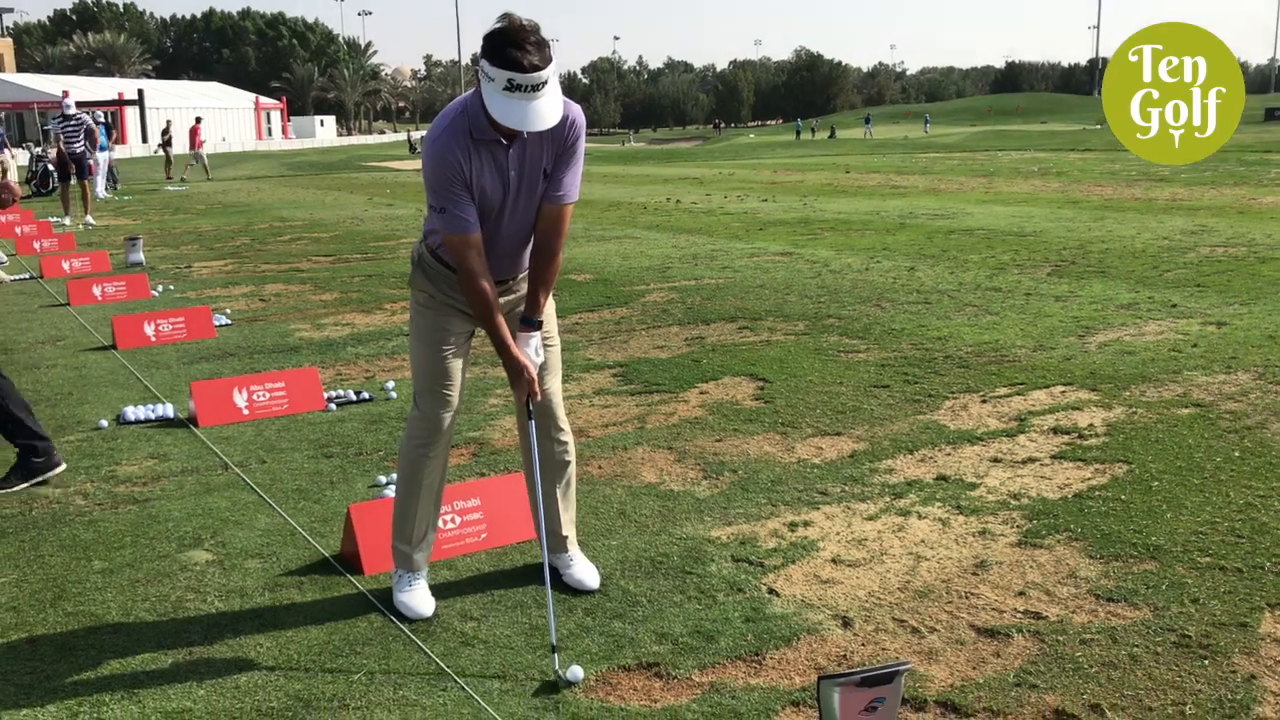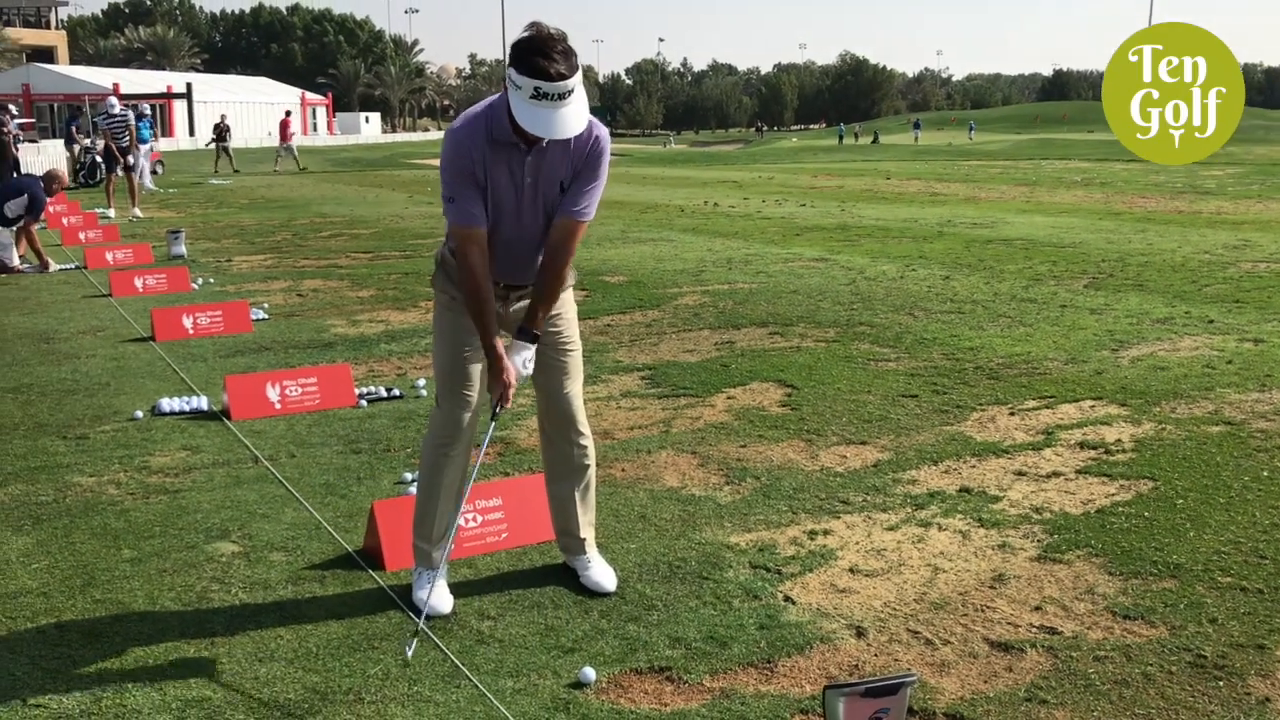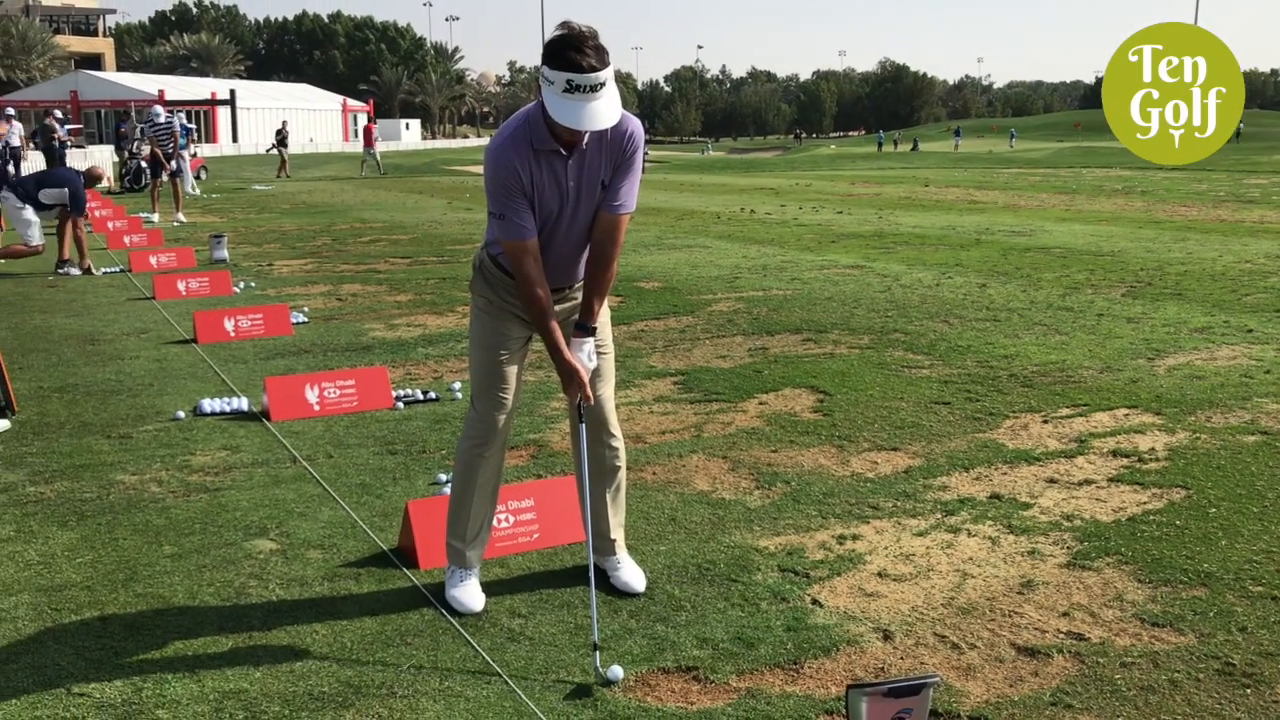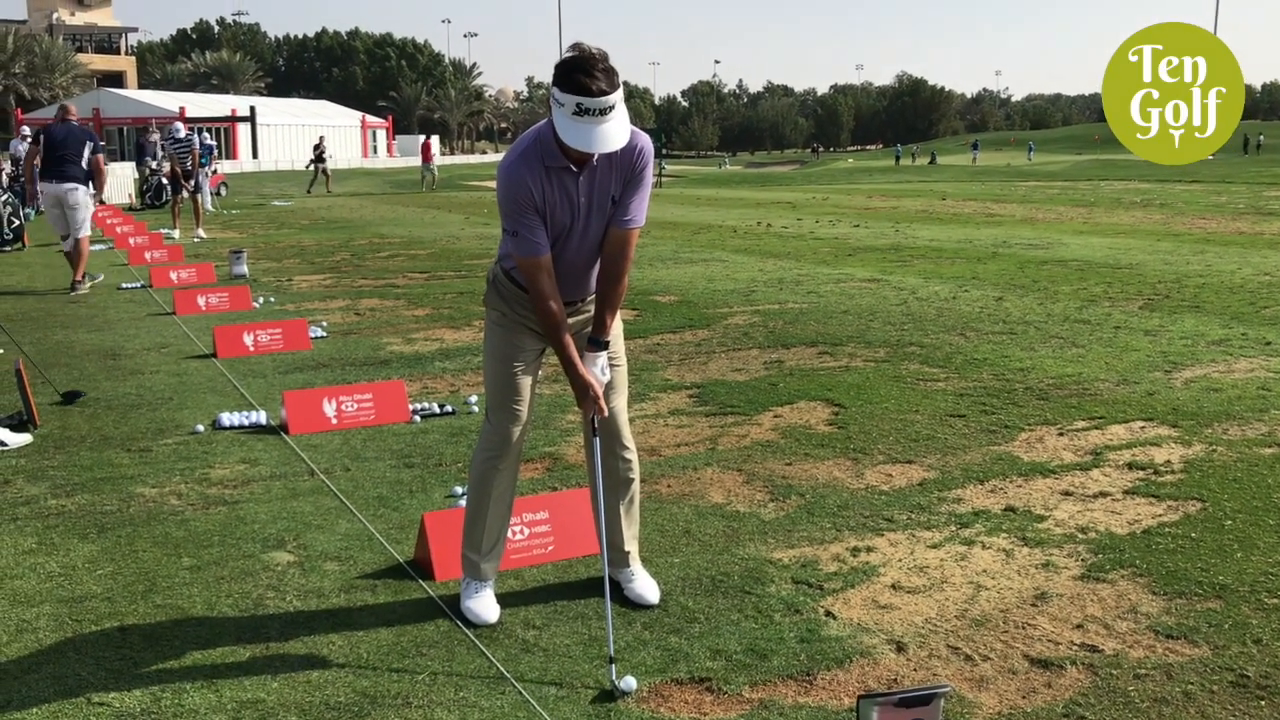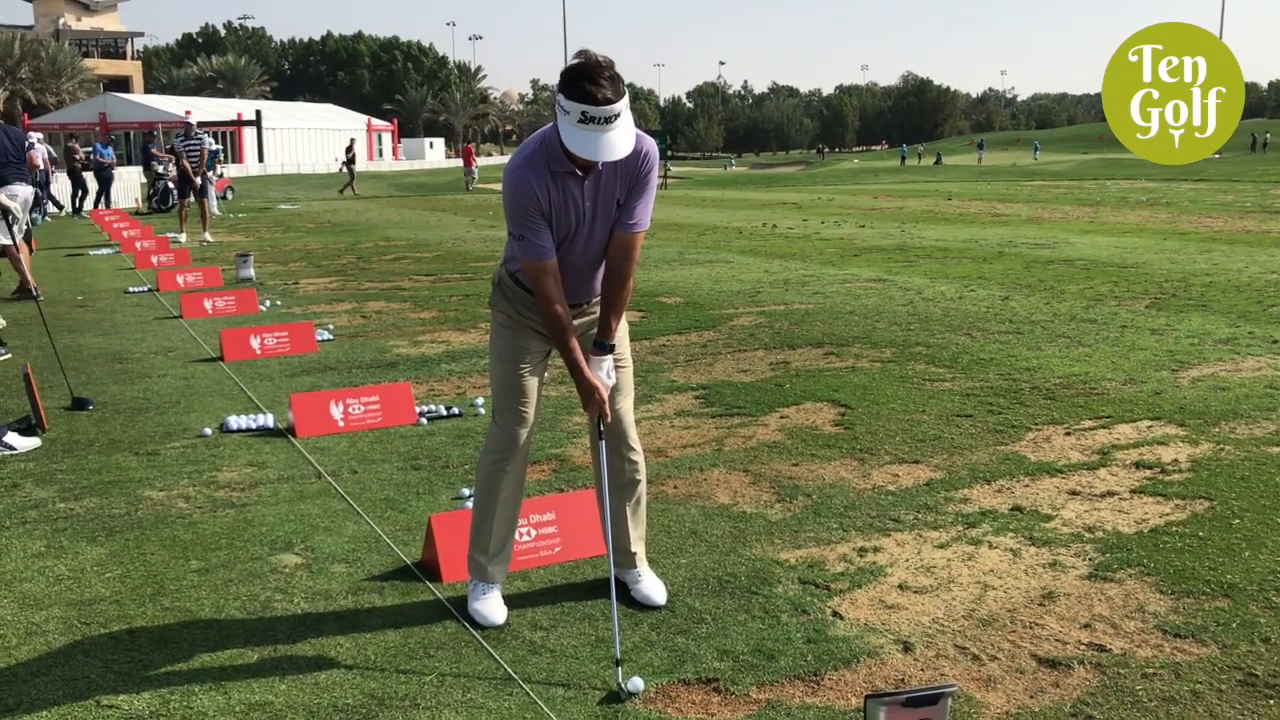
dt=1s
person 1, frame 1
left shoulder: (567, 122)
right shoulder: (446, 142)
left elbow: (551, 230)
right elbow: (469, 261)
left wrist: (533, 325)
right wrist: (508, 351)
left hip: (524, 280)
right hip: (447, 283)
left knee: (550, 416)
right knee: (433, 422)
left ankle: (562, 545)
right ankle: (409, 567)
person 1, frame 2
left shoulder: (591, 142)
right shoulder: (466, 138)
left elbow: (561, 249)
right elbow: (471, 254)
left wrist: (527, 339)
right wrist: (492, 352)
left hip: (545, 287)
right hip: (470, 286)
left knee: (568, 419)
right knee: (454, 422)
left ankle: (579, 546)
right ankle: (429, 564)
person 1, frame 3
left shoulder: (625, 135)
right shoulder: (508, 151)
left elbow: (607, 241)
right elbow: (526, 266)
left wrist: (587, 330)
right wrist: (561, 355)
left hip: (581, 289)
right hip: (507, 290)
left knee: (602, 422)
right knee: (488, 423)
left ankle: (610, 547)
right ankle: (463, 563)
person 1, frame 4
left shoulder: (635, 150)
right shoulder: (520, 169)
left elbow: (617, 255)
right elbow: (540, 282)
left wrist: (599, 345)
right wrist: (575, 370)
left hip: (594, 302)
right hip: (520, 304)
left knee: (615, 433)
right knee: (503, 435)
left ankle: (624, 559)
right ankle: (478, 575)
person 1, frame 5
left shoulder: (641, 154)
right shoulder: (525, 173)
left elbow: (623, 258)
right elbow: (546, 287)
left wrist: (604, 347)
right wrist: (581, 373)
left hip: (599, 303)
right hip: (525, 306)
left knee: (622, 434)
right knee: (509, 436)
left ankle: (632, 561)
right ankle: (486, 577)
